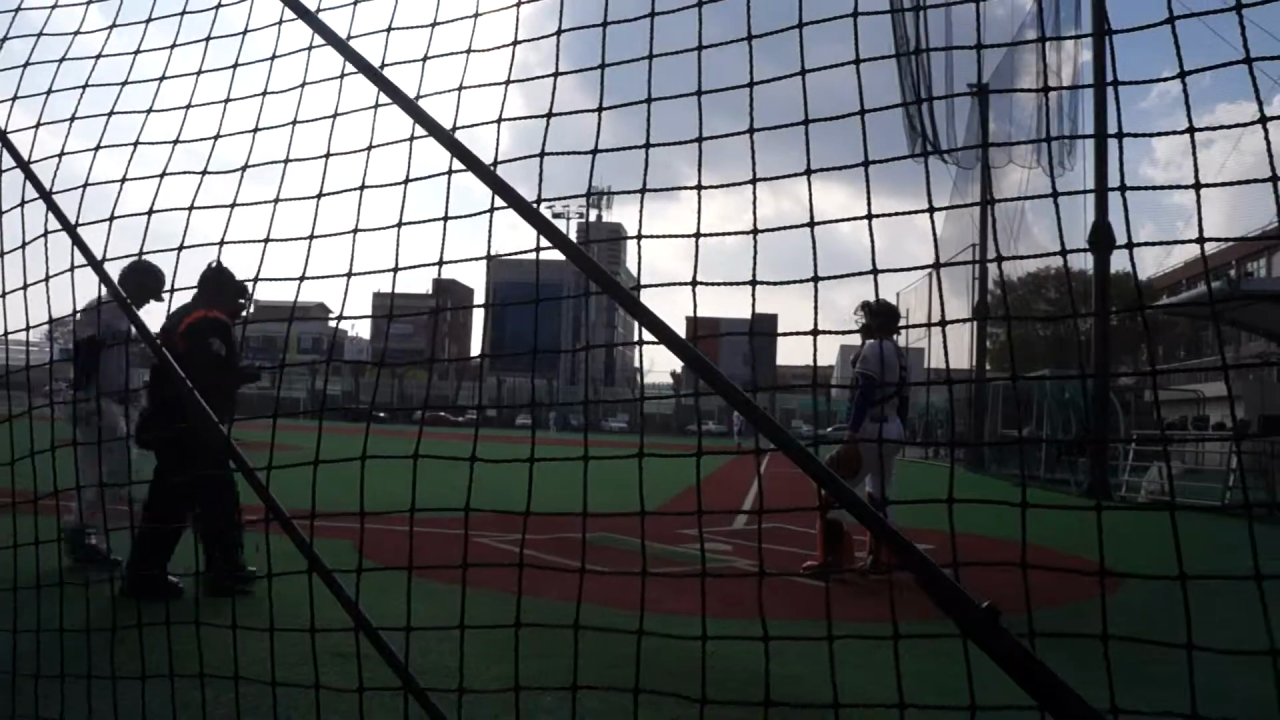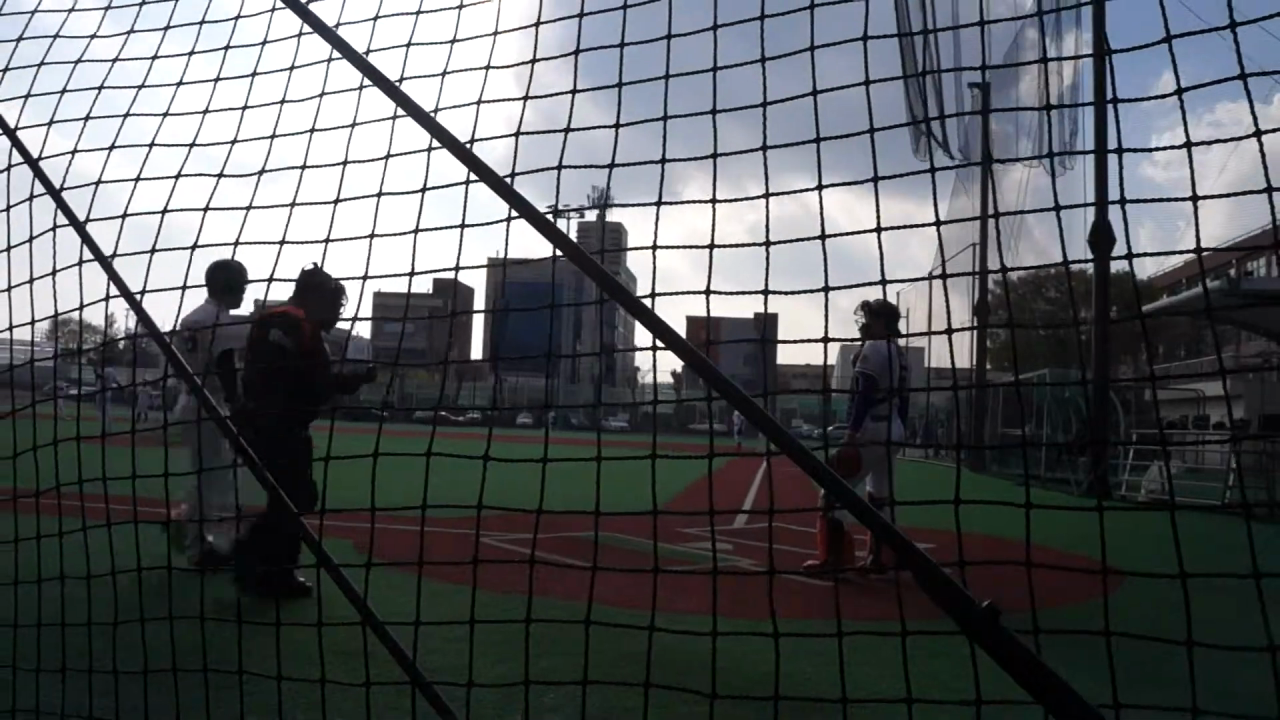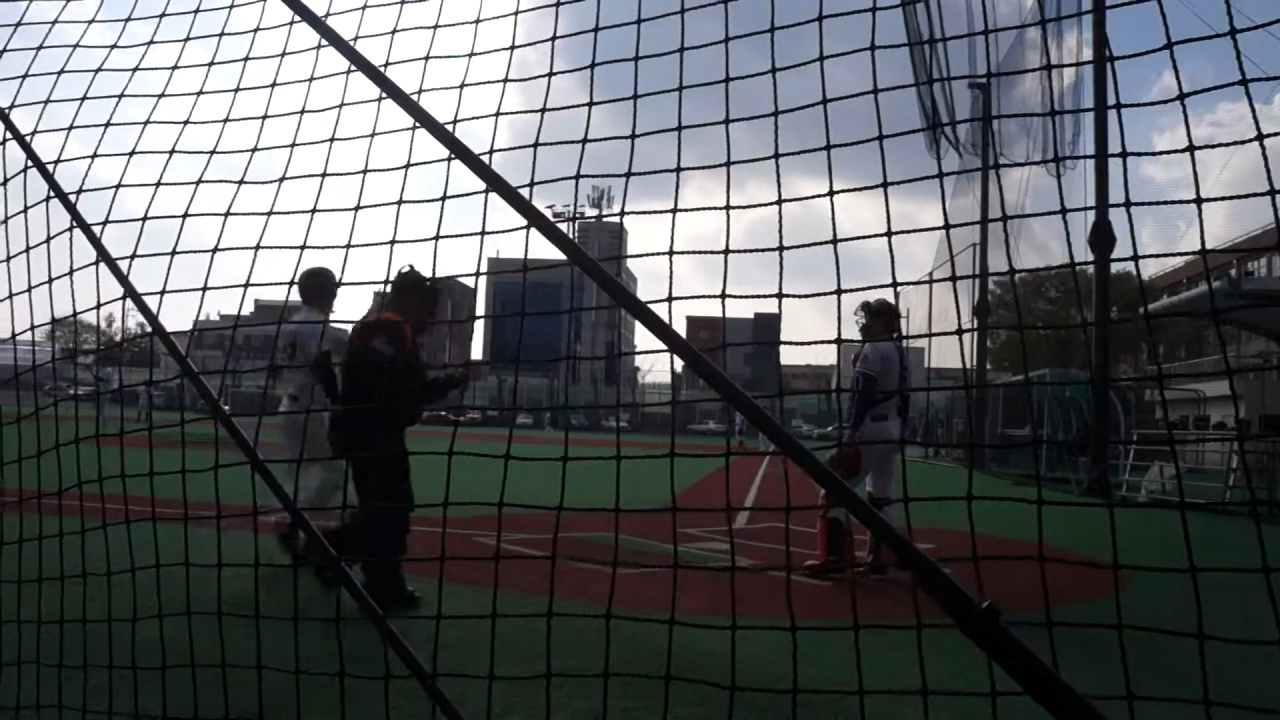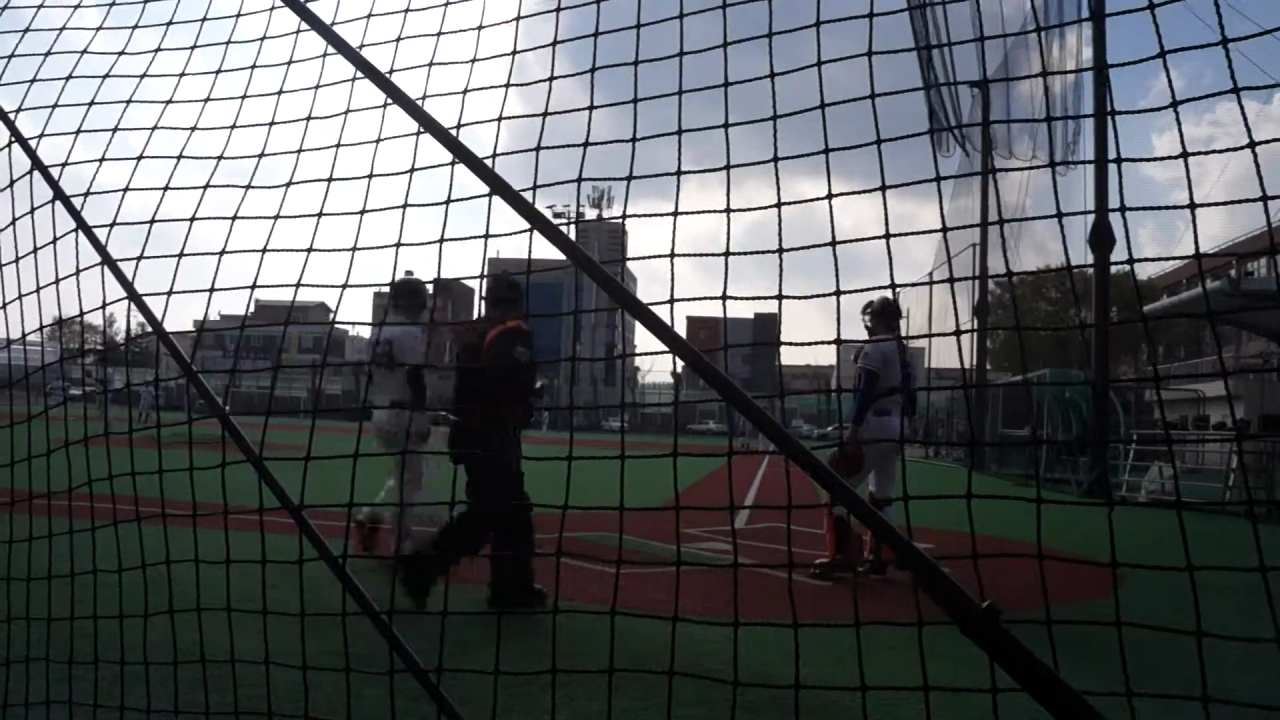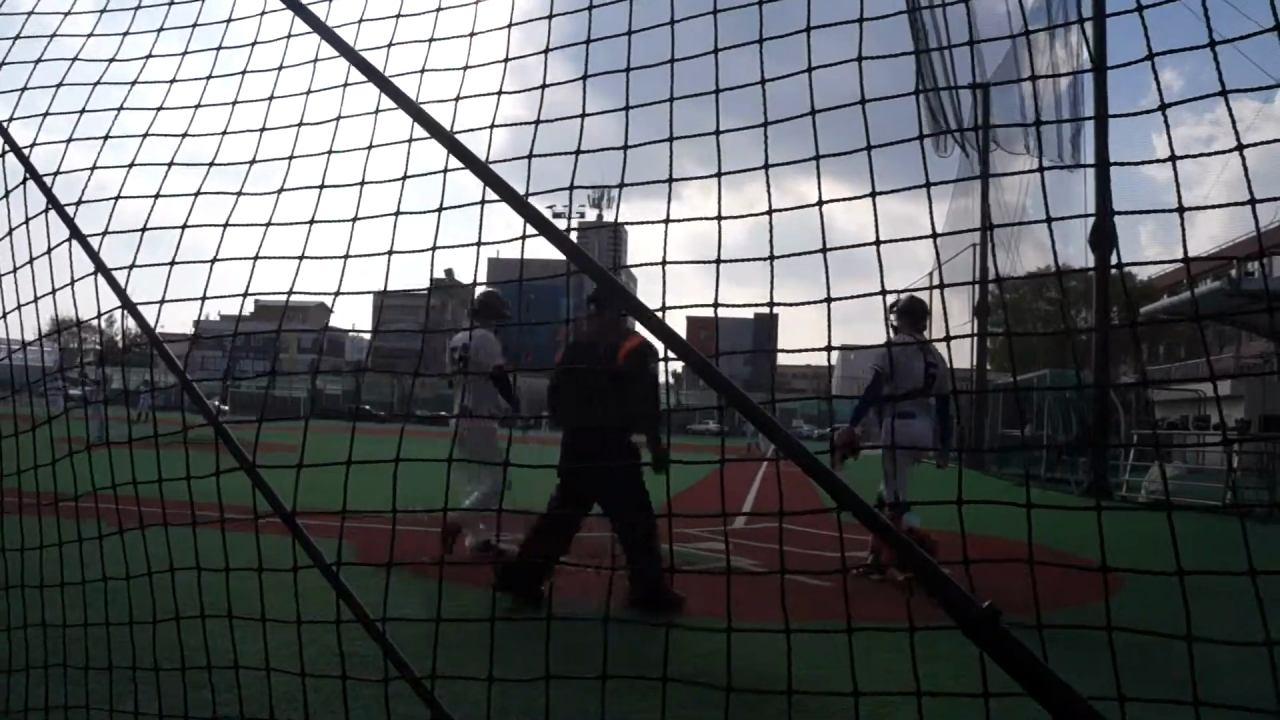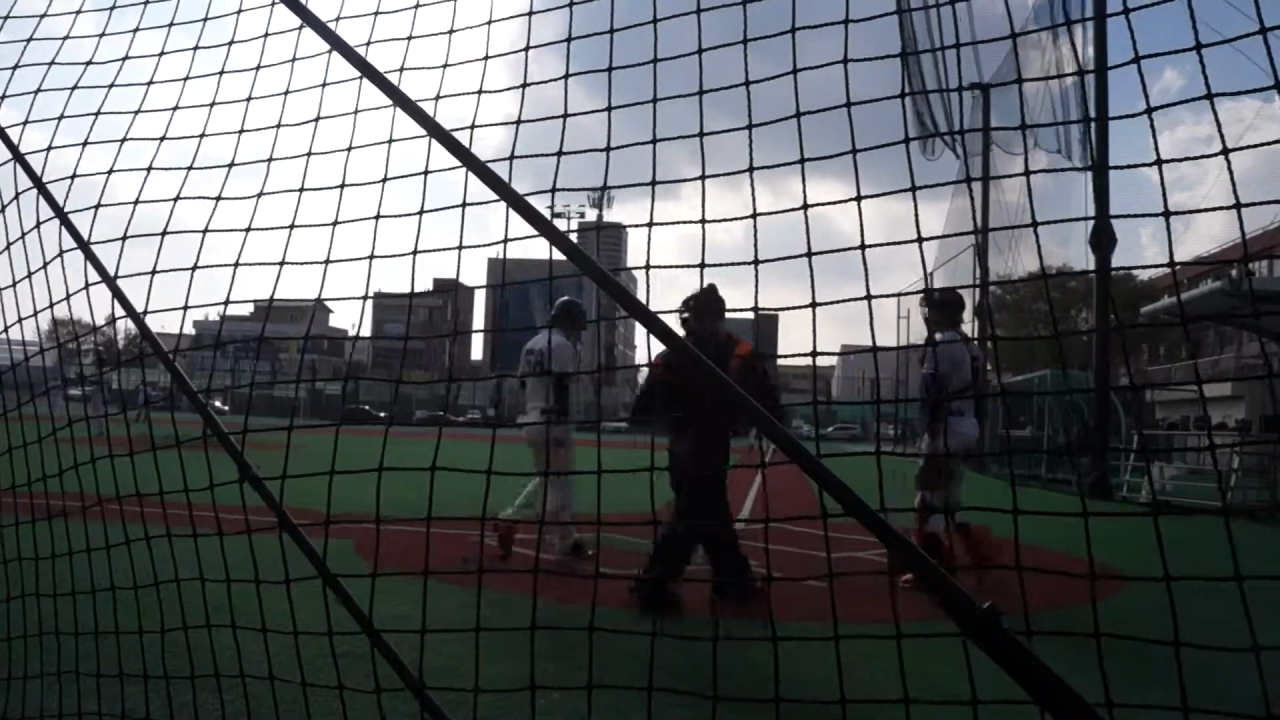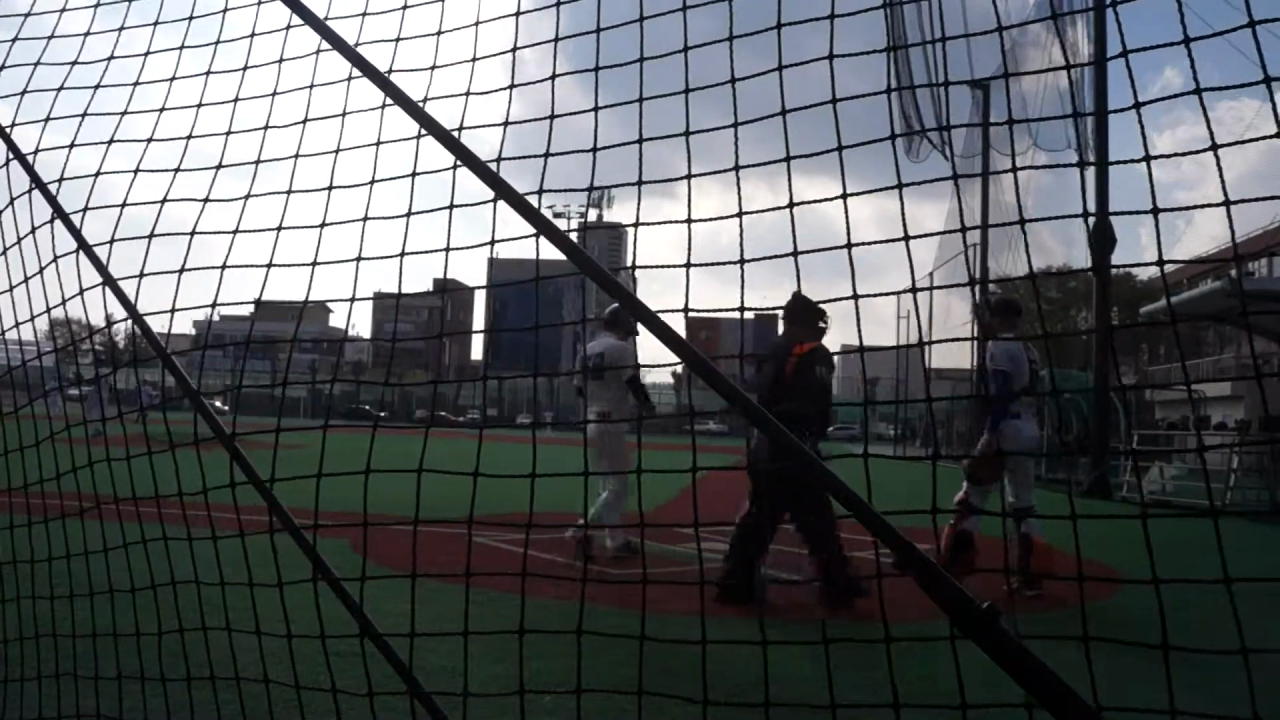
dt=0.5s
person 1, frame 1
left shoulder: (181, 318)
right shoulder: (210, 324)
right elbow: (209, 384)
left wrist: (240, 375)
left hip: (169, 422)
right hip: (185, 426)
left knee: (219, 494)
right knee: (171, 500)
left ankle: (226, 570)
right ankle: (144, 575)
person 1, frame 2
left shoulder: (305, 329)
right shoulder: (284, 322)
left elbow: (318, 383)
right elbow: (263, 375)
left wrist: (357, 378)
right wrist: (262, 420)
left hip: (287, 430)
right hip: (275, 429)
left knee: (287, 499)
right knee: (296, 497)
left ankle: (272, 574)
right ankle: (263, 571)
person 1, frame 3
left shoulder: (399, 331)
right shoulder: (387, 328)
left elbow: (410, 389)
right elbow: (364, 382)
left wrist: (449, 383)
left hip: (380, 435)
right hip: (370, 435)
left knee: (388, 505)
right knee: (388, 508)
left ankle: (333, 549)
right ankle: (384, 587)
person 1, frame 4
left shoulder: (474, 335)
right shoulder: (512, 335)
right elbow: (509, 387)
left wrist: (530, 394)
right wrist: (510, 432)
left hip: (469, 435)
right hip: (493, 439)
left knee: (489, 512)
right knee: (509, 512)
left ankle: (513, 586)
right ankle: (426, 564)
person 1, frame 5
left shoulder: (574, 347)
right shoulder: (635, 347)
left elbow: (556, 398)
right elbow: (643, 400)
right wrist: (655, 443)
left hip: (575, 444)
right hip: (610, 446)
left knee: (561, 516)
right knee: (635, 517)
left ankle: (521, 576)
right ankle: (649, 589)
person 1, frame 6
left shoulder: (671, 355)
right shoulder: (740, 354)
left elbow: (646, 405)
right elbow: (764, 400)
left hip: (680, 447)
right hip: (710, 446)
left knee: (713, 515)
right knee: (691, 521)
left ankle: (734, 581)
right ankle: (654, 584)
person 1, frame 7
left shoulder: (769, 355)
right shoulder: (812, 354)
right elbow: (814, 405)
right wrist: (811, 437)
left hip: (764, 448)
left knee: (759, 518)
right knee: (817, 519)
left ankle: (735, 582)
right ankle: (838, 584)
person 2, frame 1
left shoulder: (873, 348)
right shoulder: (899, 354)
left elbow: (864, 395)
right elbow: (903, 399)
left wrist: (851, 435)
left hip: (872, 430)
right hip: (893, 430)
right knee: (880, 497)
left ankle: (833, 558)
right ankle: (878, 558)
person 2, frame 2
left shoulder: (873, 348)
right shoulder: (899, 354)
left elbow: (864, 395)
right elbow: (903, 400)
left wrist: (851, 434)
left hip: (872, 429)
right hip: (893, 430)
right knee: (881, 496)
left ankle: (833, 558)
right ankle: (878, 558)
person 2, frame 3
left shoulder: (873, 349)
right shoulder: (900, 354)
left elbow: (864, 395)
right elbow: (904, 400)
left wrist: (851, 434)
left hip: (873, 429)
right hip: (894, 429)
right knee: (882, 497)
left ankle: (834, 558)
right ankle: (878, 558)
person 2, frame 4
left shoulder: (874, 346)
right shoulder: (904, 353)
left elbow: (866, 390)
right elbow: (910, 401)
left wrist: (853, 428)
left hip: (874, 427)
right hip: (897, 429)
right knee: (882, 497)
left ankle: (842, 558)
right ankle: (876, 558)
person 2, frame 5
left shoulder: (893, 347)
right shoulder: (936, 356)
left elbow: (873, 390)
right elbow: (943, 405)
left wrist: (852, 425)
right wrist: (943, 445)
left hip: (899, 428)
right hip: (924, 430)
left knee: (895, 501)
right knee: (891, 497)
right ankle: (879, 559)
person 2, frame 6
left shoulder: (939, 343)
right shoulder: (970, 346)
left elbow: (935, 396)
right elbow: (976, 392)
left wrist: (933, 440)
left hip: (947, 426)
right hip: (968, 426)
left knee: (929, 502)
right knee: (949, 500)
right ankle: (980, 556)
person 2, frame 7
left shoulder: (999, 346)
right shoulder: (1028, 350)
left elbow: (1000, 393)
left wrist: (991, 435)
left hip: (1006, 428)
right hip: (1028, 428)
left knee: (969, 500)
right knee: (1023, 505)
left ankle: (952, 569)
right ankle: (1028, 576)
person 3, frame 1
left shoulder: (120, 314)
right shoulder: (100, 310)
right elbow: (84, 354)
left wrist: (127, 401)
right wrist: (84, 398)
left hip: (112, 404)
right hip: (97, 404)
left knee: (94, 475)
right knee: (120, 473)
left ankle: (85, 541)
right ankle: (77, 527)
person 3, frame 2
left shoulder: (190, 318)
right shoulder: (223, 319)
right elbow: (226, 367)
right wrist: (235, 405)
left hip: (190, 403)
left knee: (211, 475)
right knee: (213, 478)
left ankle: (183, 519)
right ankle: (202, 548)
person 3, frame 3
left shoulder: (287, 326)
right shoulder: (318, 325)
left elbow: (280, 369)
left hip: (290, 408)
right hip: (311, 410)
left knee: (301, 477)
right knee: (332, 474)
left ankle: (298, 541)
right ankle: (290, 522)
person 3, frame 4
left shoulder: (378, 333)
right shoulder: (412, 333)
left elbow: (372, 373)
right elbow: (416, 378)
right wrist: (424, 420)
left hip: (379, 413)
right hip: (405, 415)
left knee: (402, 478)
right knee: (410, 480)
left ankle: (371, 518)
right ankle: (401, 541)
person 3, frame 5
left shoulder: (456, 341)
right shoulder: (486, 338)
right elbow: (499, 378)
right wrist: (518, 409)
left hip: (460, 419)
right hip: (479, 421)
left knee: (473, 482)
right knee: (496, 480)
left ankle: (478, 538)
right ankle: (456, 521)
person 3, frame 6
left shoulder: (531, 344)
right shoulder: (562, 345)
right elbow: (561, 388)
right wrist: (565, 425)
left hip: (531, 420)
right hip: (553, 422)
left knee: (544, 479)
right knee: (562, 483)
left ankle: (509, 520)
right ankle: (564, 543)
person 3, frame 7
left shoulder: (586, 350)
right shoulder: (620, 348)
left elbow: (580, 390)
right elbow: (635, 385)
right wrist: (651, 413)
left hip: (592, 423)
right hip: (611, 425)
left knee: (610, 485)
right knee: (618, 486)
left ankle: (617, 540)
right ankle: (582, 532)
